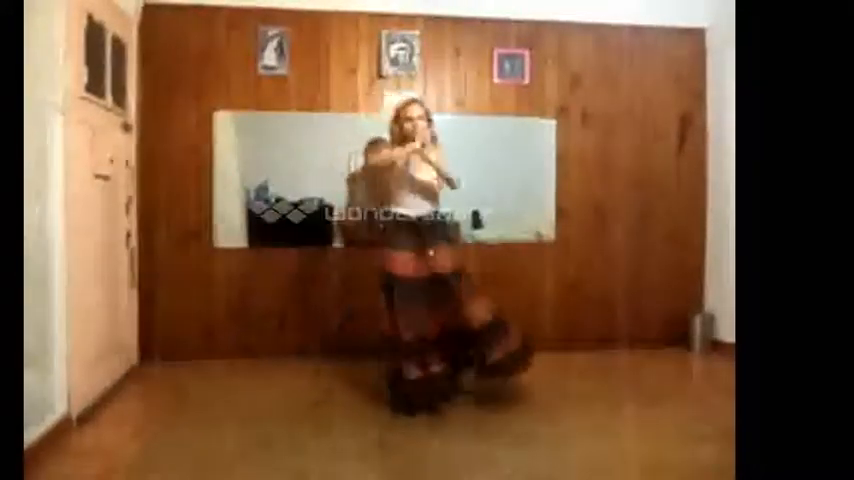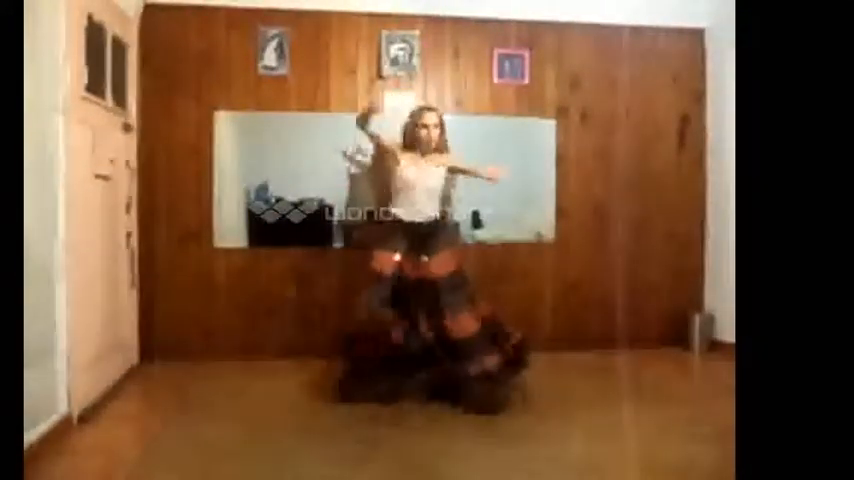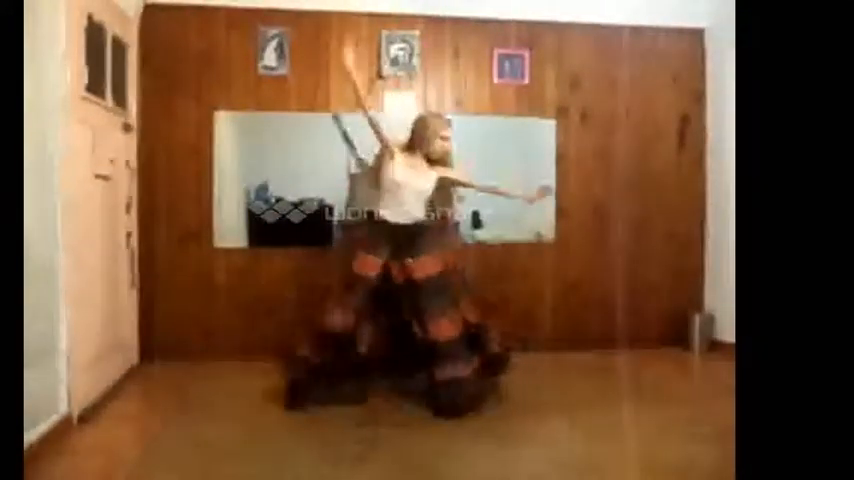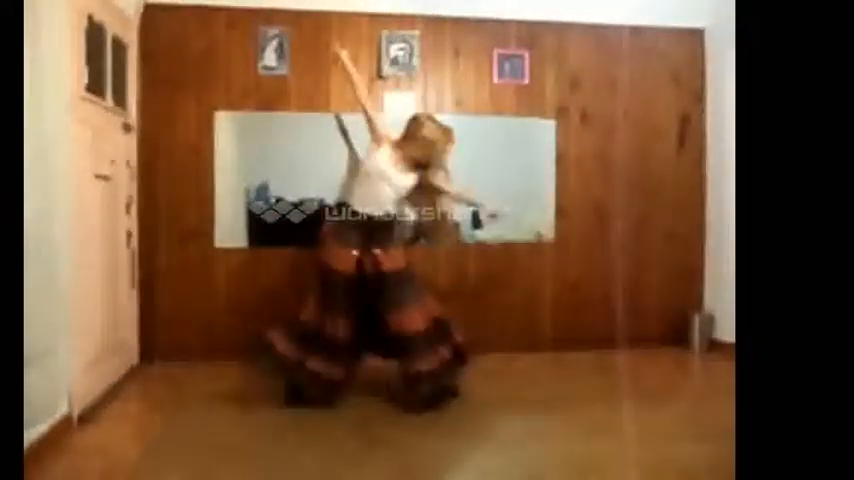
dt=0.2s
person 1, frame 1
left shoulder: (439, 154)
right shoulder: (398, 154)
left elbow: (452, 183)
left wrist: (431, 158)
right wrist: (406, 150)
left hip: (434, 229)
right hip: (401, 231)
left knee: (450, 298)
right knee: (410, 308)
left ankle: (443, 376)
right ankle: (417, 384)
person 1, frame 2
left shoulder: (445, 161)
right shoulder: (398, 155)
left elbow: (475, 171)
right elbow: (367, 132)
left wrist: (491, 173)
right wrist: (366, 118)
left hip: (432, 237)
right hip: (398, 234)
left knee: (452, 304)
right knee: (380, 299)
left ankle: (469, 380)
person 1, frame 3
left shoulder: (438, 171)
right shoulder: (393, 152)
left elbow: (478, 185)
right elbow: (368, 111)
left wrist: (524, 197)
right wrist: (351, 71)
left hip: (417, 240)
right hip: (381, 236)
left knee: (437, 308)
right knee: (354, 301)
left ankle: (454, 383)
right ankle: (322, 379)
person 1, frame 4
left shoulder: (418, 171)
right shoulder: (381, 143)
left elbow: (446, 189)
right elbow: (364, 99)
left wrist: (479, 204)
right wrist: (345, 60)
left hip: (383, 234)
right hip: (349, 226)
left knee: (403, 302)
right knee: (335, 300)
left ankle: (424, 380)
right ankle: (312, 382)
